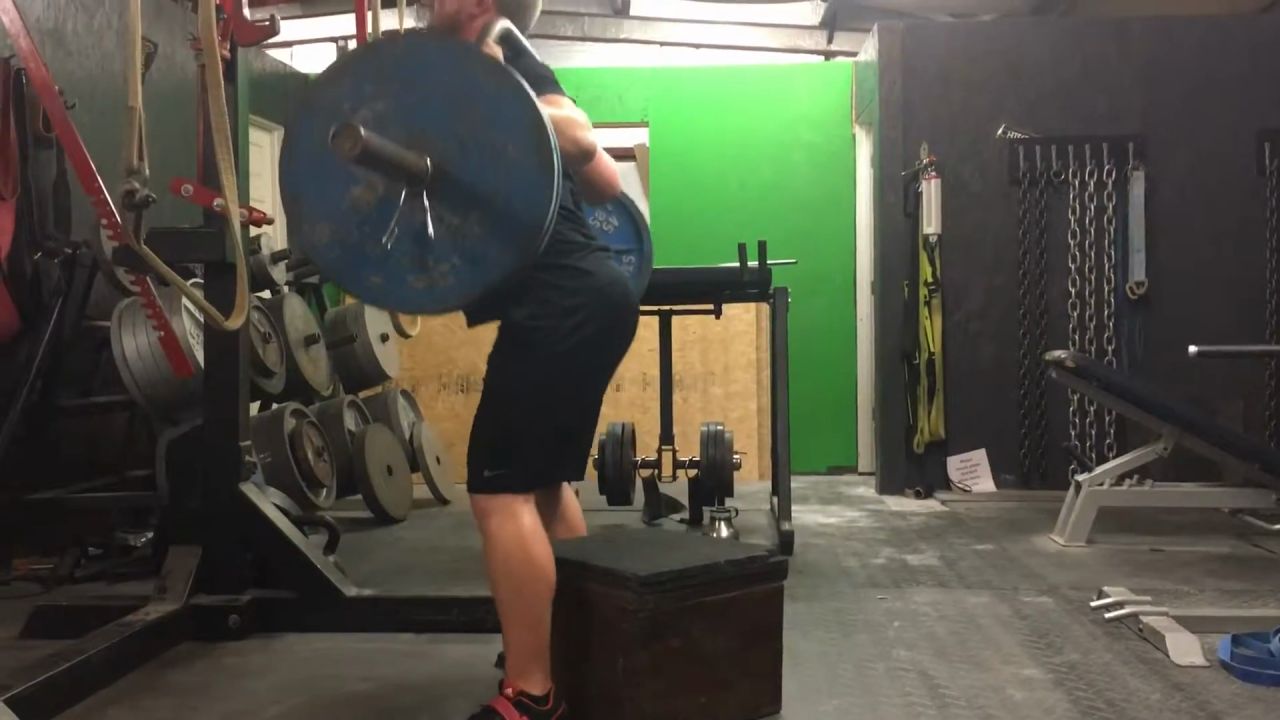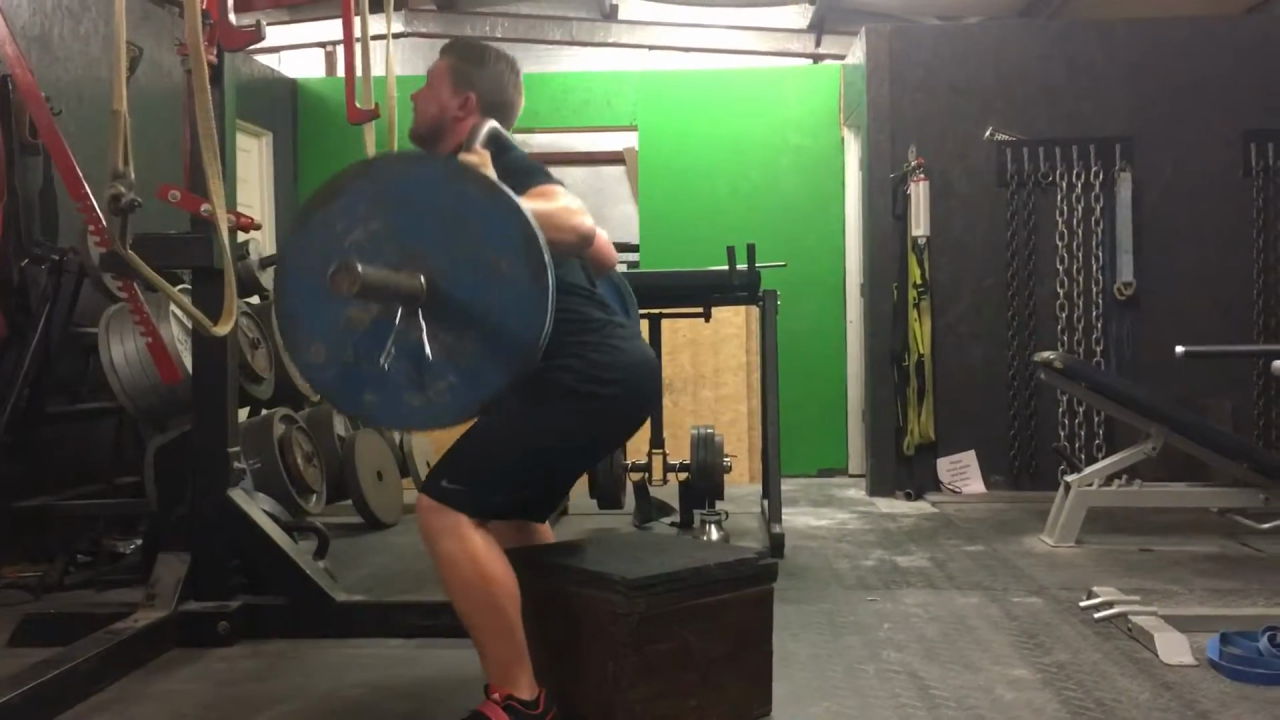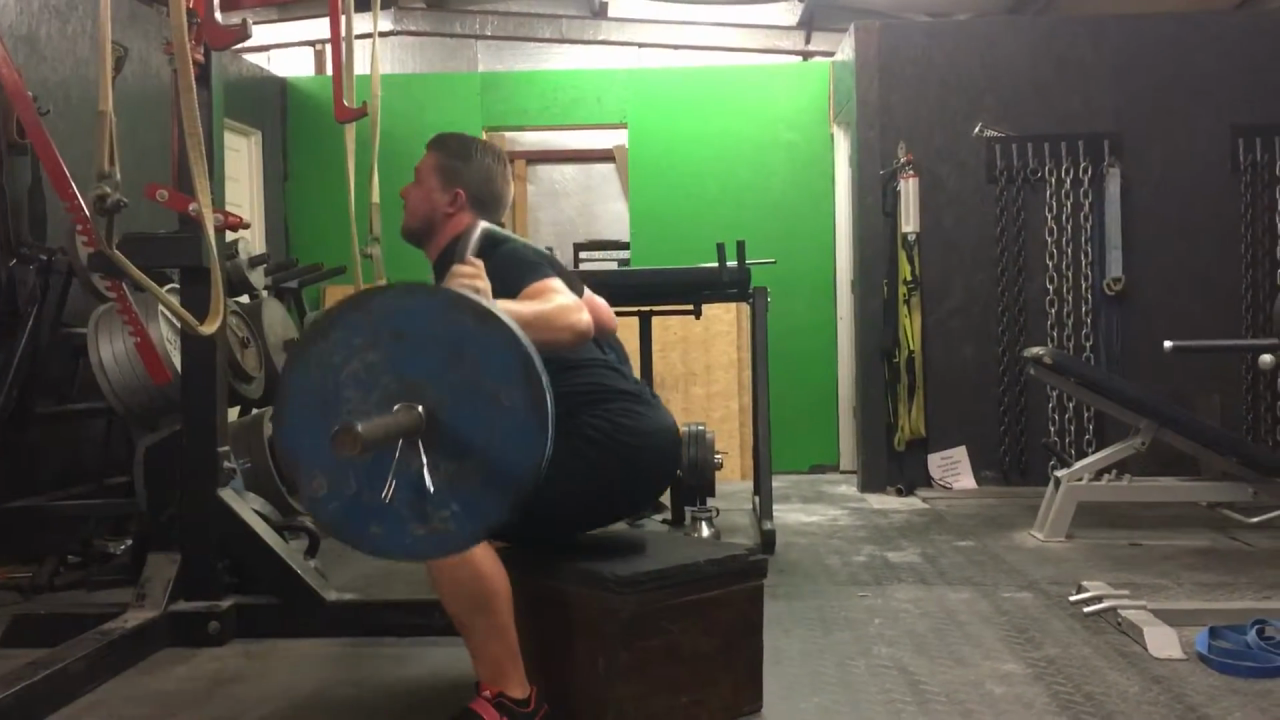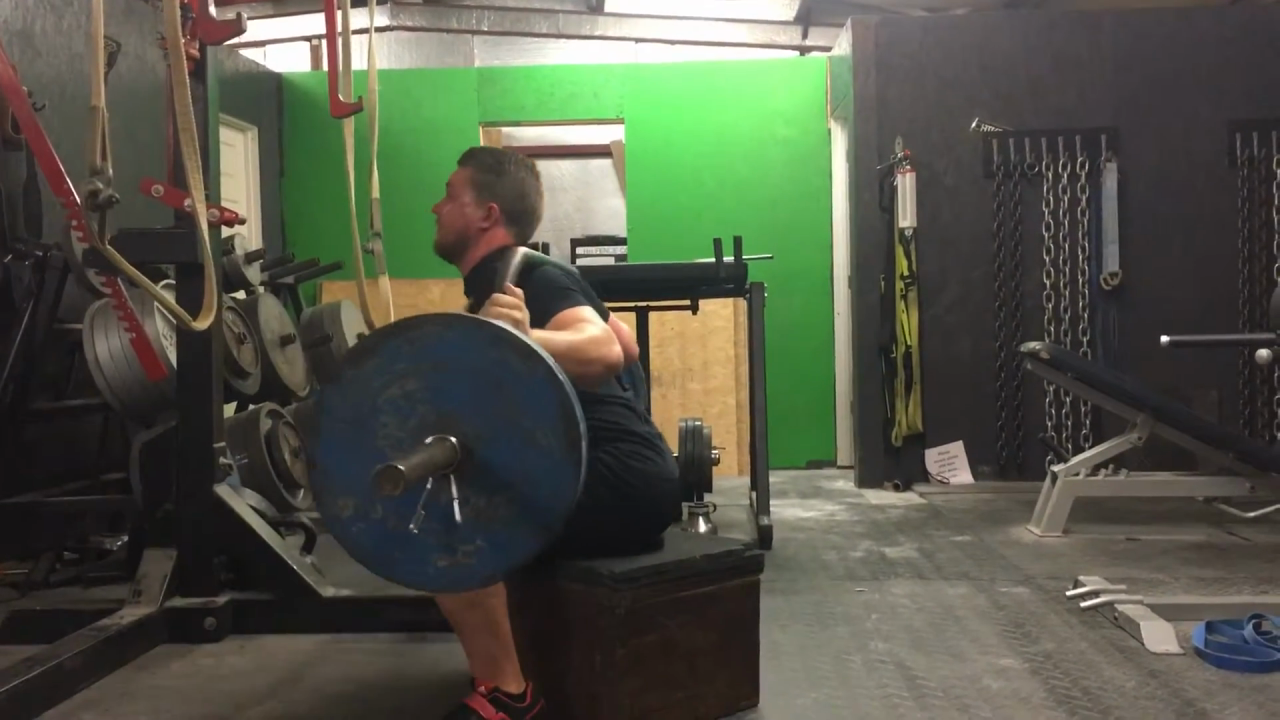
dt=0.5s
person 1, frame 1
left shoulder: (499, 65)
right shoulder: (510, 70)
left elbow: (576, 136)
right elbow: (604, 177)
left wrist: (481, 103)
left hip: (564, 304)
right hip: (583, 297)
left knee: (501, 490)
right knee: (540, 479)
person 1, frame 2
left shoulder: (486, 163)
right shoulder: (491, 167)
left elbow: (575, 223)
right elbow: (601, 250)
left hip: (587, 373)
right hip: (606, 364)
left knee: (447, 507)
right knee: (504, 505)
person 1, frame 3
left shoulder: (487, 260)
right shoulder: (500, 256)
left elbow: (573, 320)
right elbow: (602, 317)
left wrist: (488, 311)
left hip: (619, 442)
right hip: (627, 437)
person 1, frame 4
left shoulder: (520, 280)
right shoulder: (512, 277)
left elbow: (603, 351)
right elbow: (622, 343)
left wrist: (528, 339)
left hip: (622, 481)
right hip: (625, 473)
